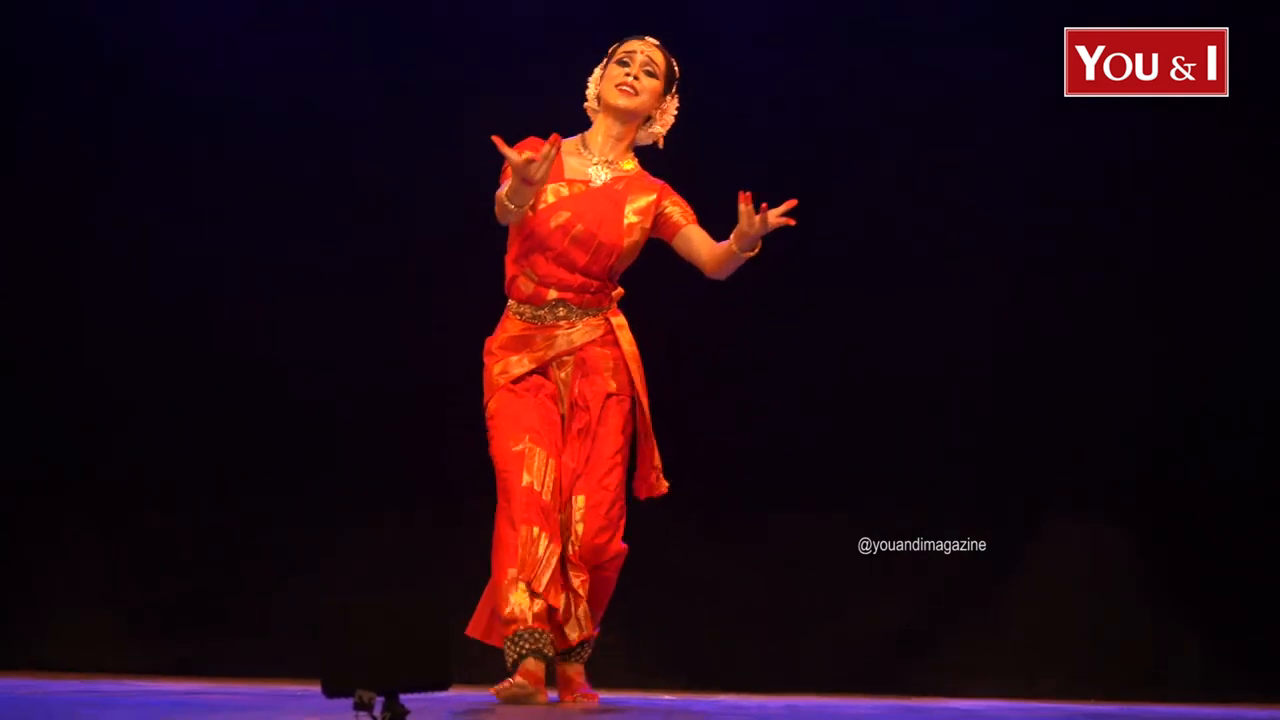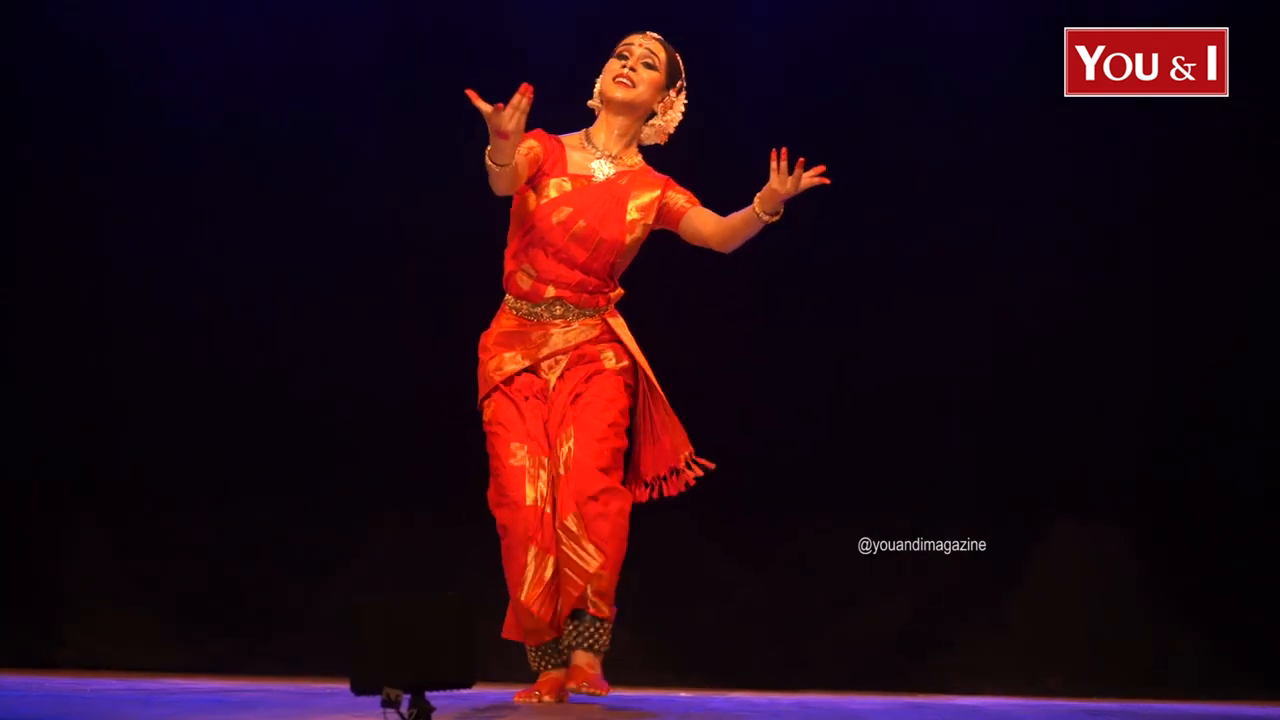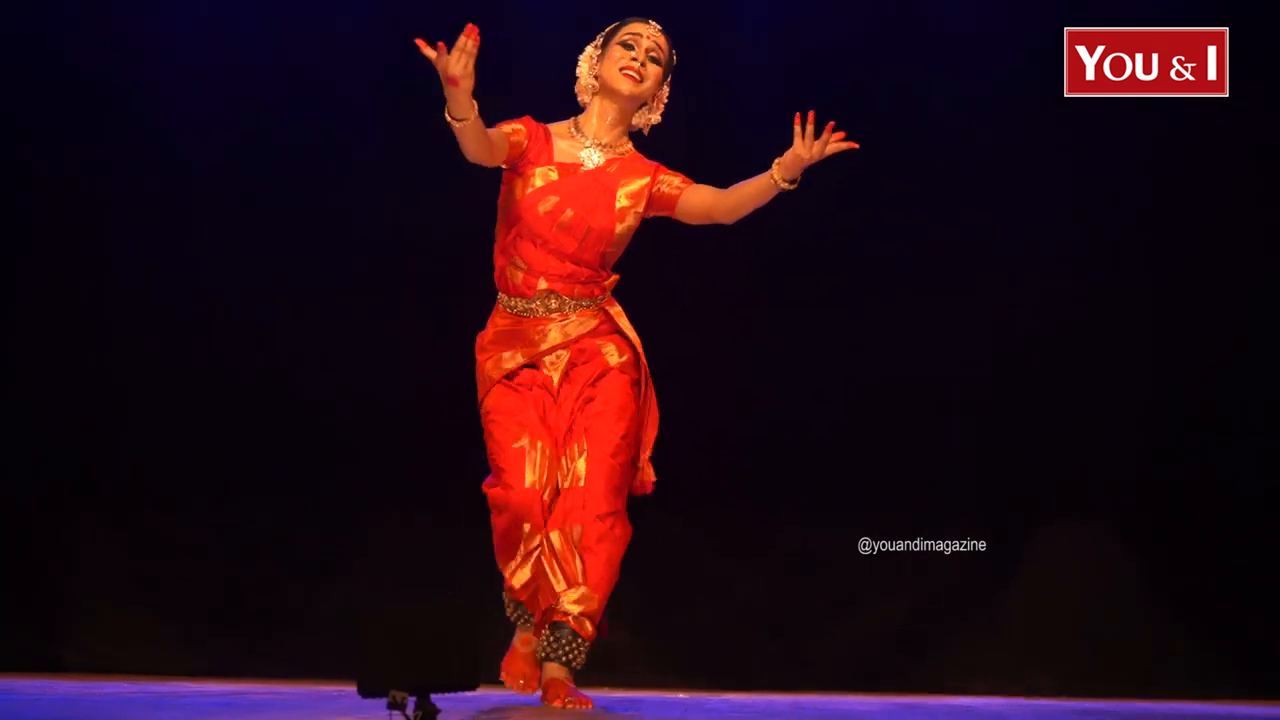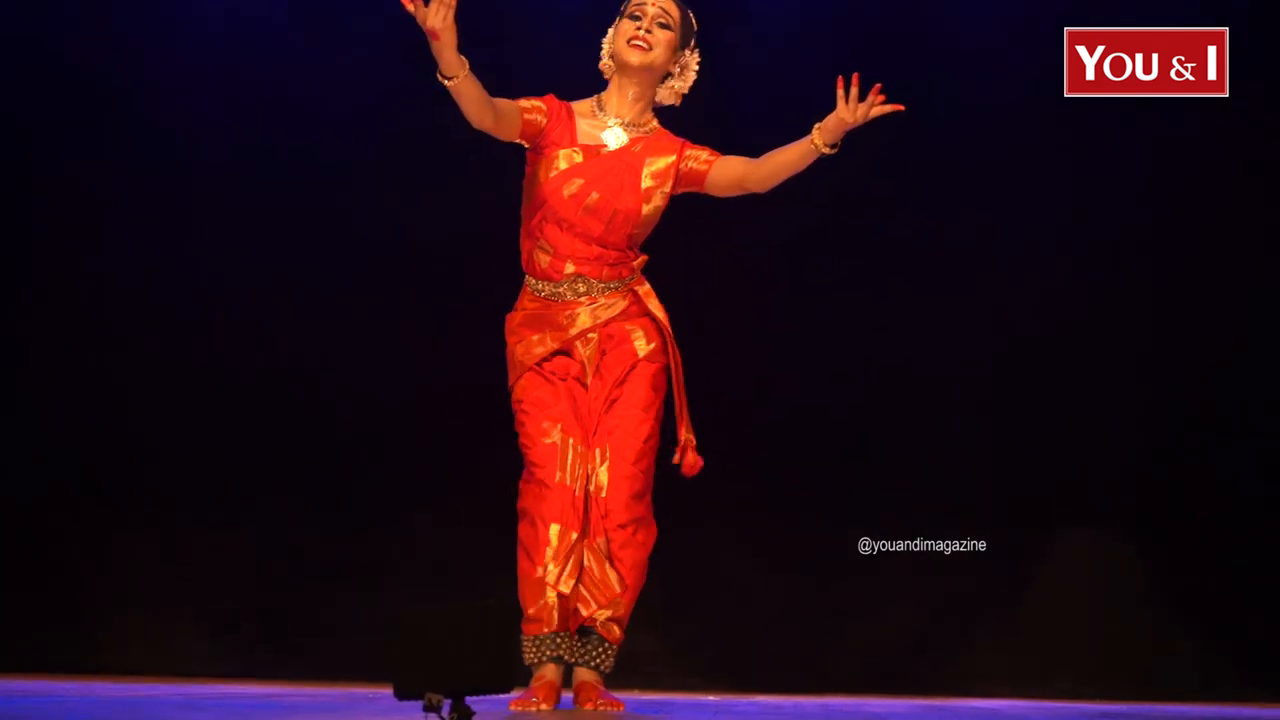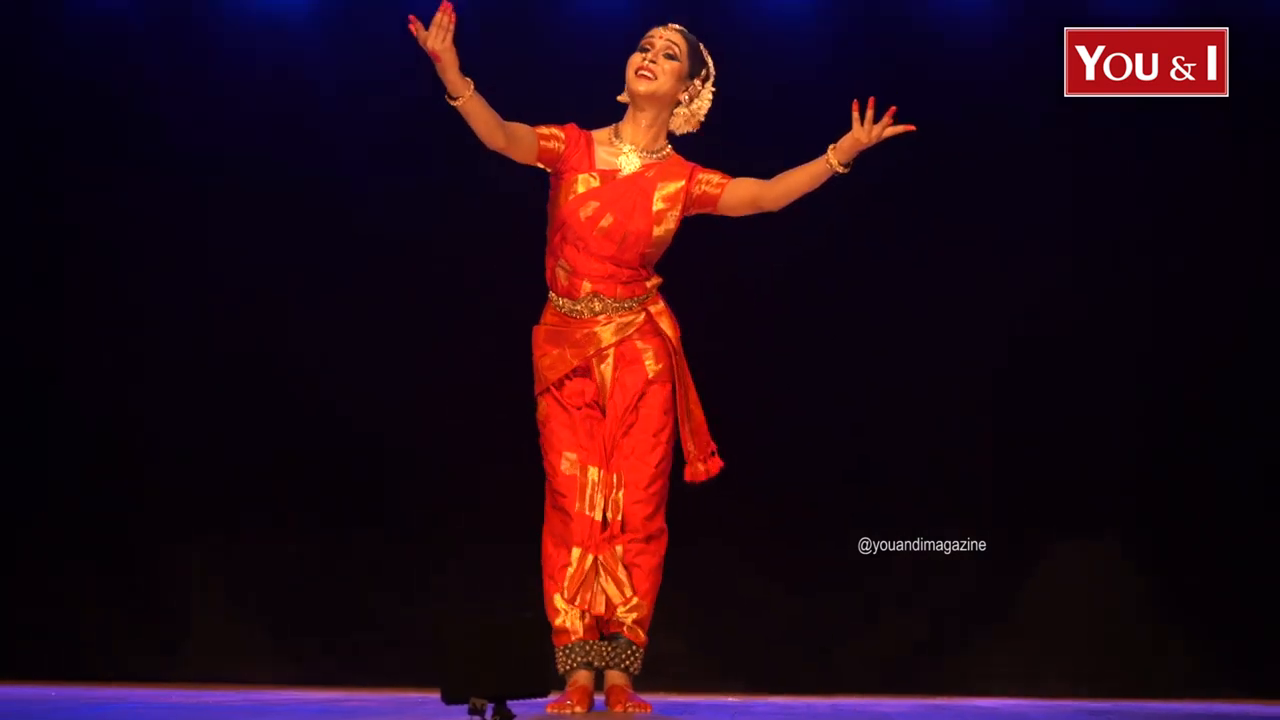
dt=0.3s
person 1, frame 1
left shoulder: (651, 195)
right shoulder: (537, 156)
left elbow: (715, 263)
right elbow: (503, 212)
left wrist: (745, 238)
right wrist: (522, 191)
left hip: (596, 355)
right hip: (519, 352)
left knee: (593, 521)
right knee: (529, 490)
left ankle: (570, 656)
right ankle: (527, 661)
person 1, frame 2
left shoulder: (654, 190)
right shoulder: (543, 150)
left elbow: (721, 235)
right elbow: (502, 181)
left wrist: (771, 203)
right wrist: (500, 144)
left hip: (593, 349)
right hip: (516, 349)
left knee: (586, 481)
right knee: (526, 501)
left ankle: (585, 653)
right ankle: (549, 665)
person 1, frame 3
left shoulder: (644, 178)
right shoulder: (528, 139)
left elbow: (721, 207)
right elbow: (479, 149)
left wrist: (787, 169)
right wrist: (459, 95)
left hip: (594, 346)
right hip: (514, 344)
left knee: (591, 499)
right knee: (525, 489)
left ankle: (557, 667)
right ankle: (528, 622)
person 1, frame 4
left shoulder: (669, 157)
right shoulder: (552, 119)
left elbow: (754, 175)
right elbow: (485, 115)
left wrist: (829, 133)
left hip: (624, 332)
right hip: (544, 330)
left knee: (619, 496)
right knee: (553, 483)
left ankle: (589, 669)
right ankle: (546, 667)
person 1, frame 5
left shoulder: (683, 179)
right shoulder: (572, 147)
left elbow: (767, 195)
right elbow: (499, 135)
left wrist: (844, 152)
right wrist: (449, 69)
left hip: (638, 348)
right hip: (564, 345)
left knee: (635, 507)
right knee: (574, 503)
